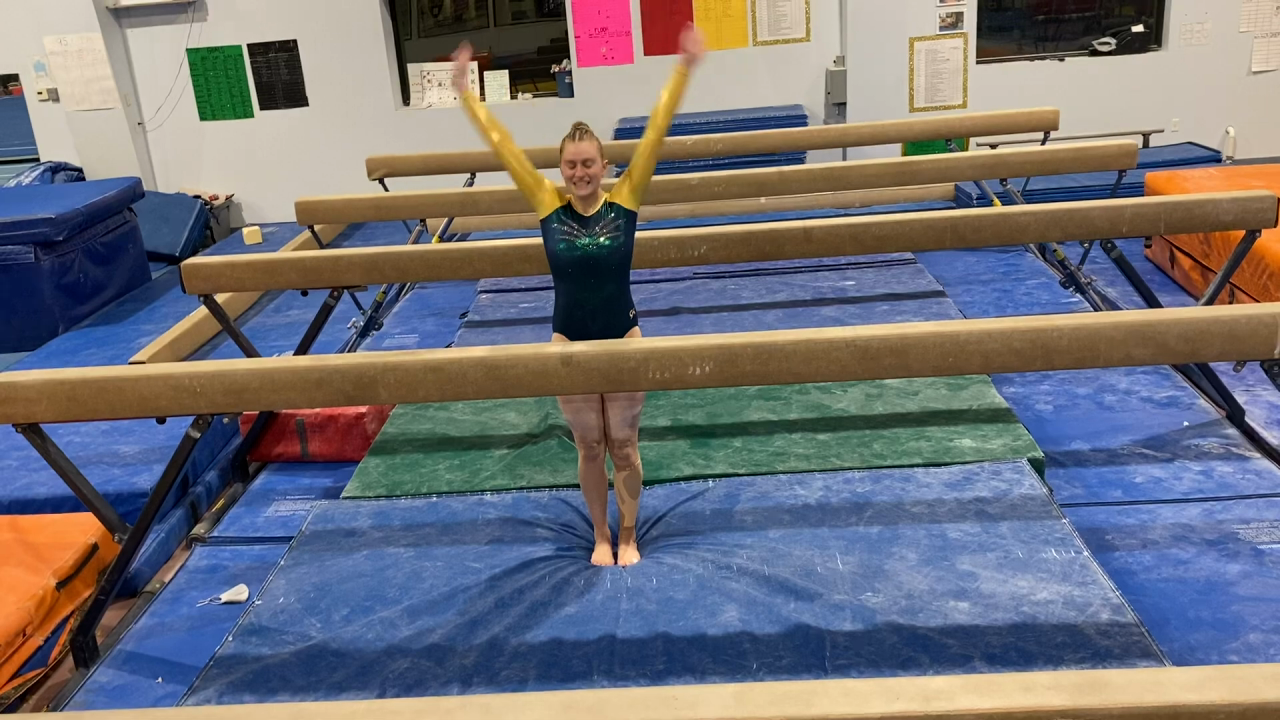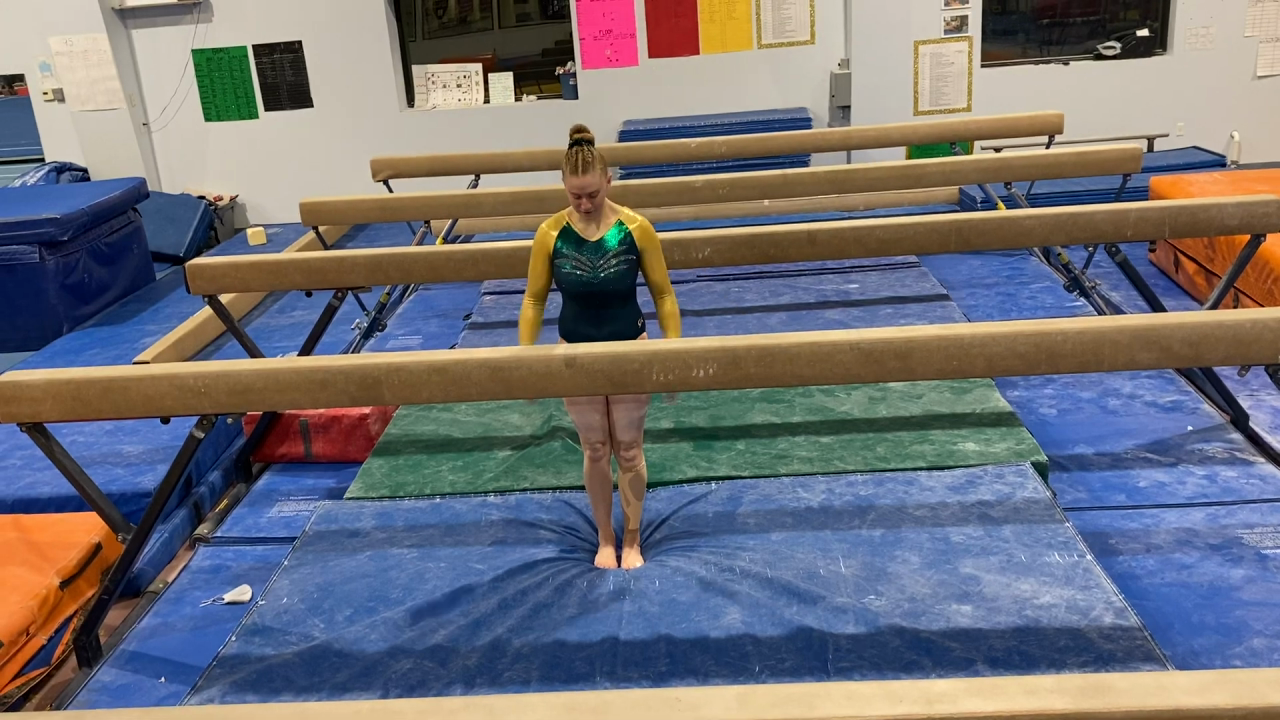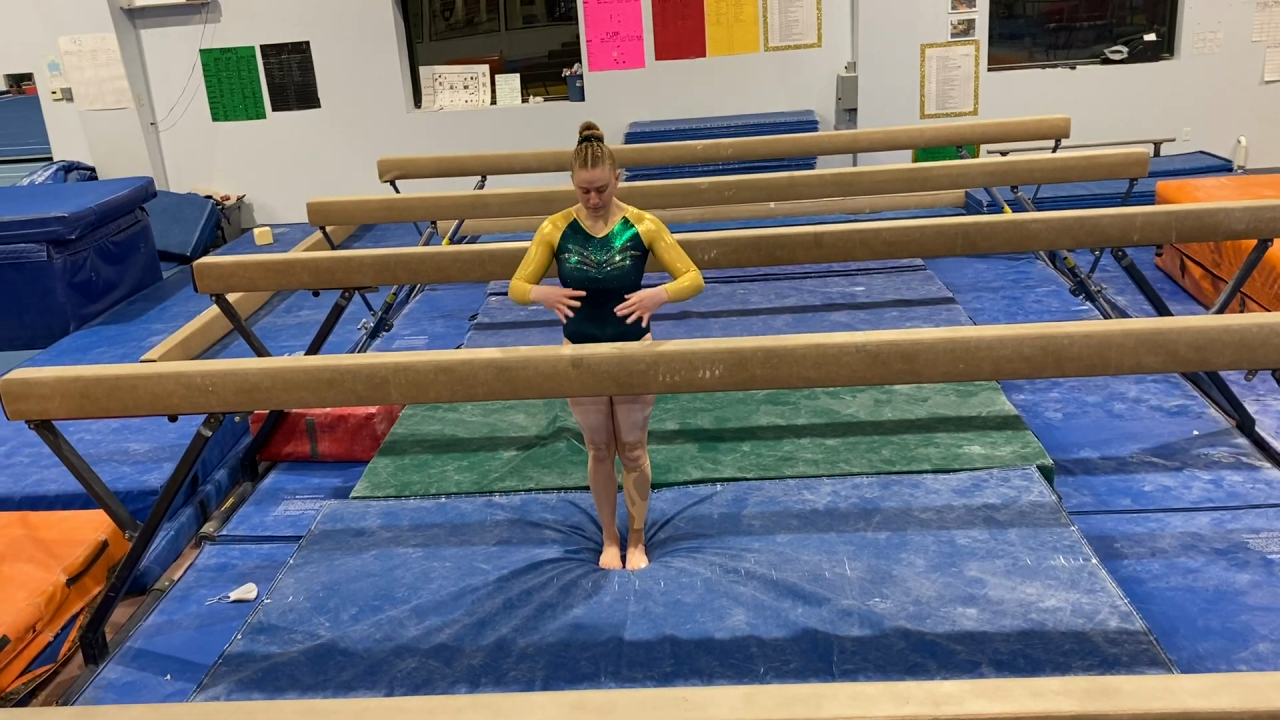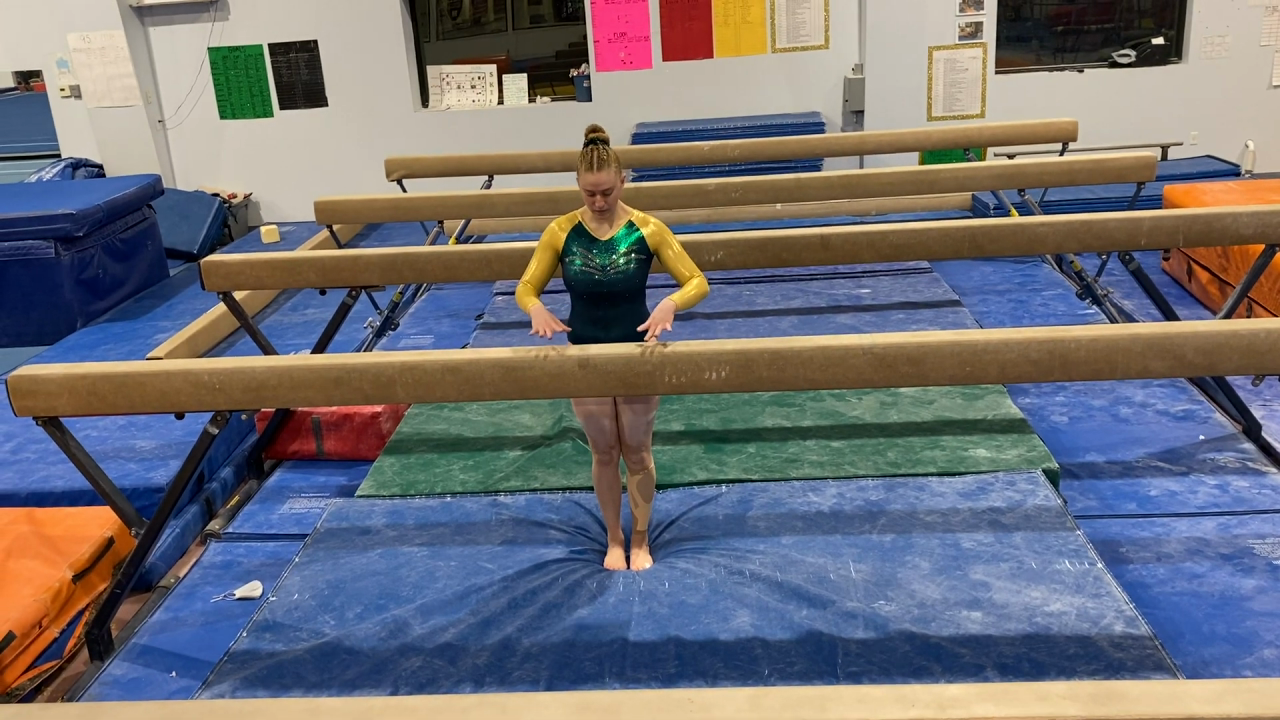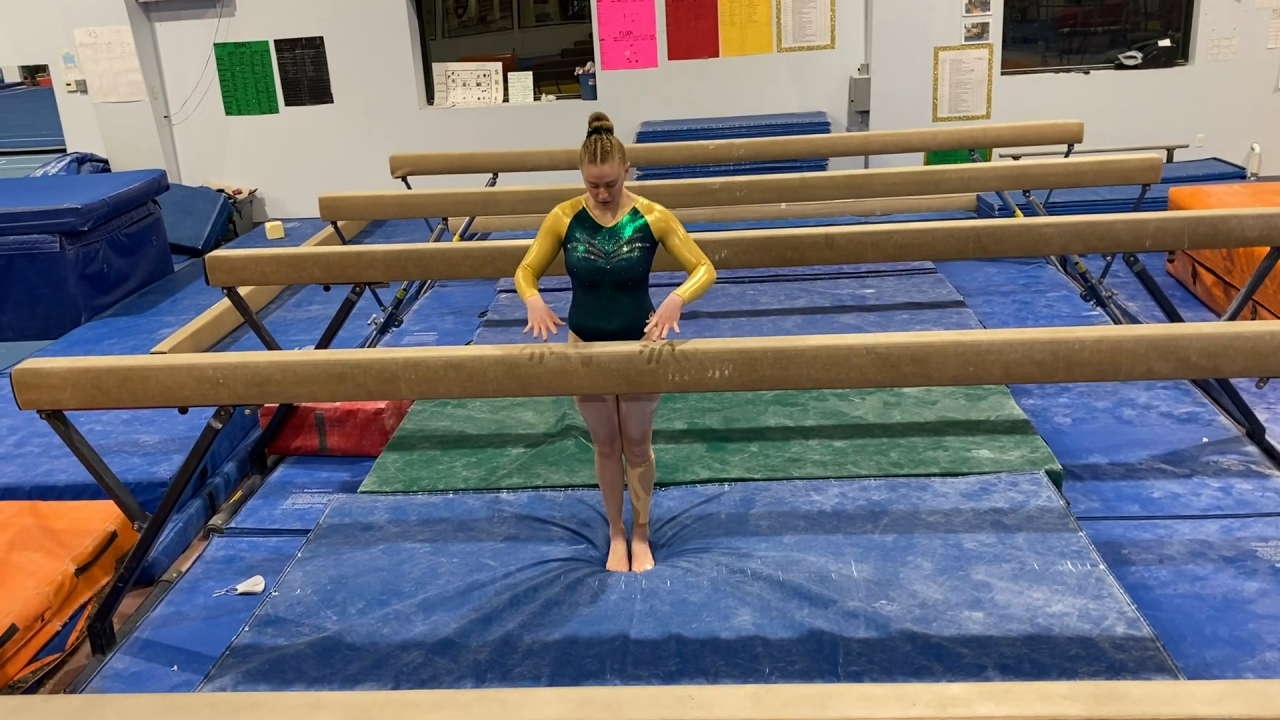
dt=0.4s
person 1, frame 1
left shoulder: (624, 202)
right shoulder: (548, 205)
left elbow: (656, 132)
right elbow: (500, 142)
left wrist: (685, 66)
right wrist: (464, 89)
left hip: (623, 342)
right hip: (569, 347)
left knee: (624, 446)
right knee: (590, 448)
left ankle: (628, 534)
right ankle: (601, 535)
person 1, frame 2
left shoulder: (636, 228)
right shoulder: (551, 234)
left elbow: (664, 295)
right elbow: (533, 301)
left knee: (628, 449)
right knee: (595, 450)
left ankle: (632, 538)
right ankle: (605, 538)
person 1, frame 3
left shoulder: (643, 225)
right shoulder: (555, 229)
left elbow: (694, 279)
right elbow: (517, 287)
left wrist: (659, 295)
right wrist: (543, 293)
left hip: (634, 350)
left knee: (633, 450)
right knee: (599, 450)
left ankle: (636, 539)
right ankle: (609, 538)
person 1, frame 4
left shoulder: (648, 229)
right shoulder: (560, 232)
left elbow: (698, 283)
right elbow: (525, 287)
left wrist: (669, 303)
right wrist: (537, 309)
left knee: (637, 453)
right knee: (603, 454)
left ankle: (640, 539)
right ankle: (613, 538)
person 1, frame 5
left shoulder: (653, 217)
right shoulder: (564, 217)
left elbow: (705, 269)
right elbow: (525, 271)
left wrist: (677, 298)
right wrist: (534, 301)
left hip: (639, 346)
right hip: (585, 347)
left knee: (637, 446)
right knee: (606, 447)
left ankle: (640, 532)
right ankle: (616, 533)
